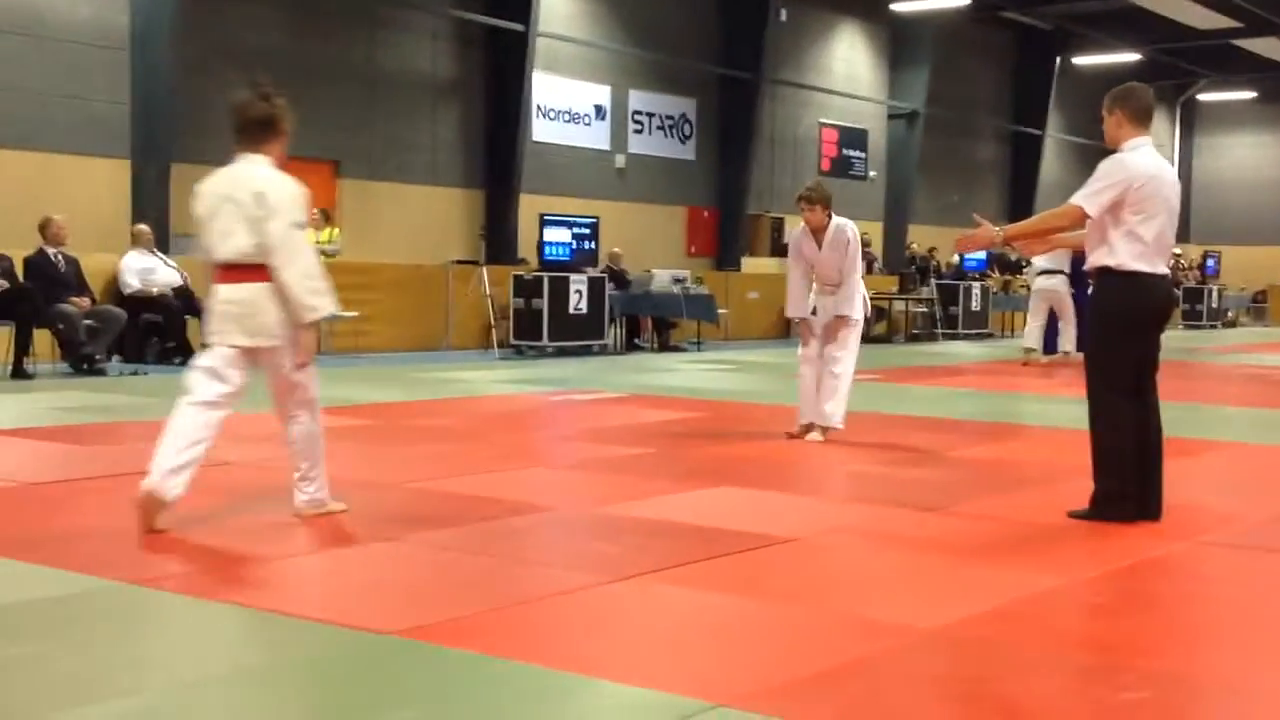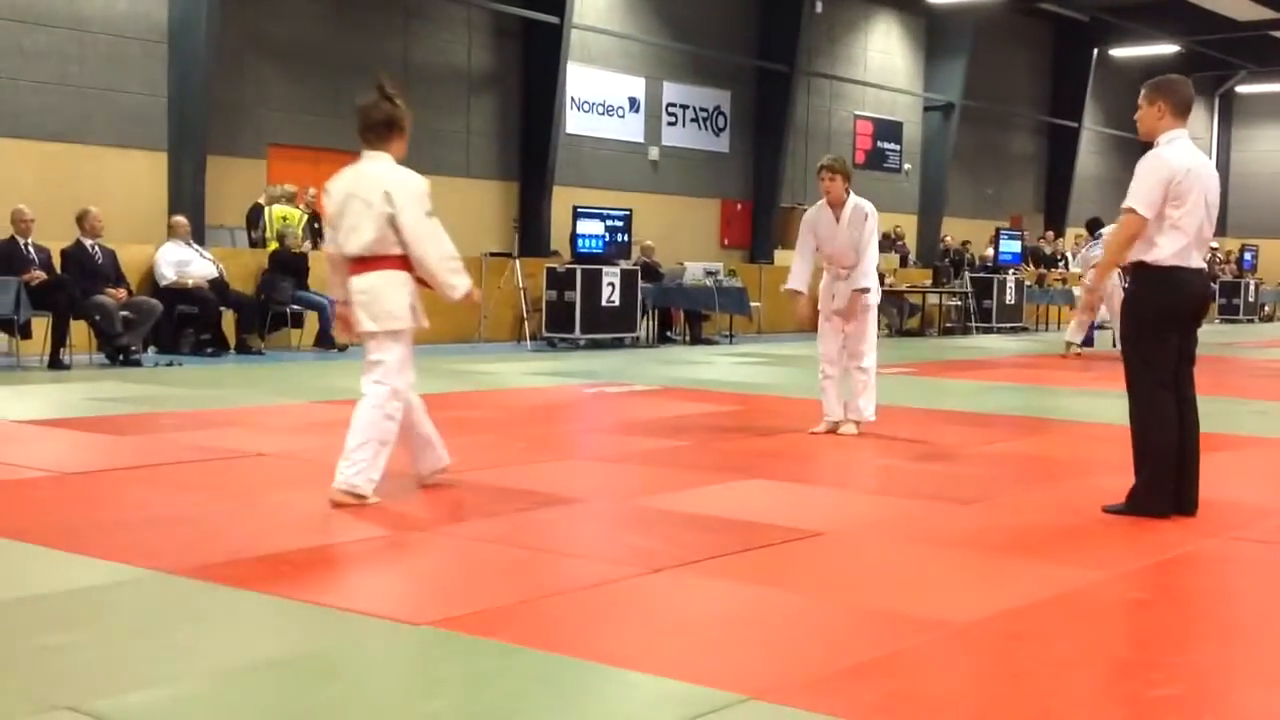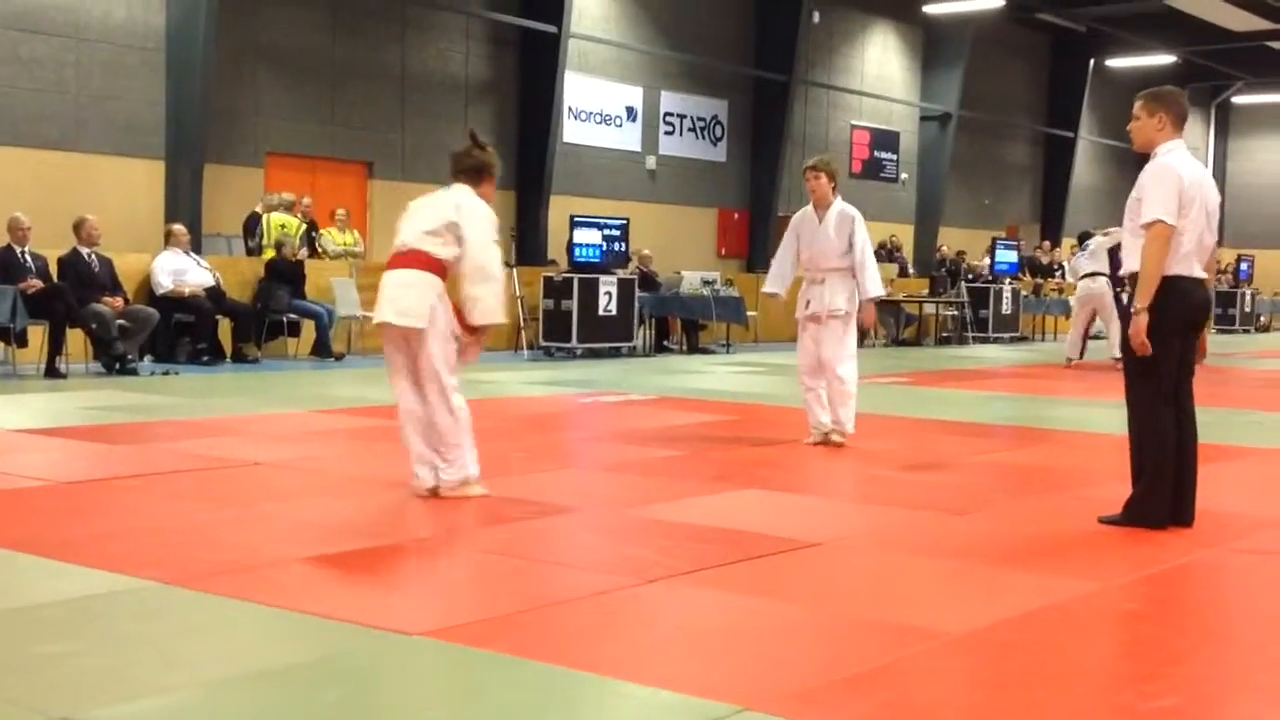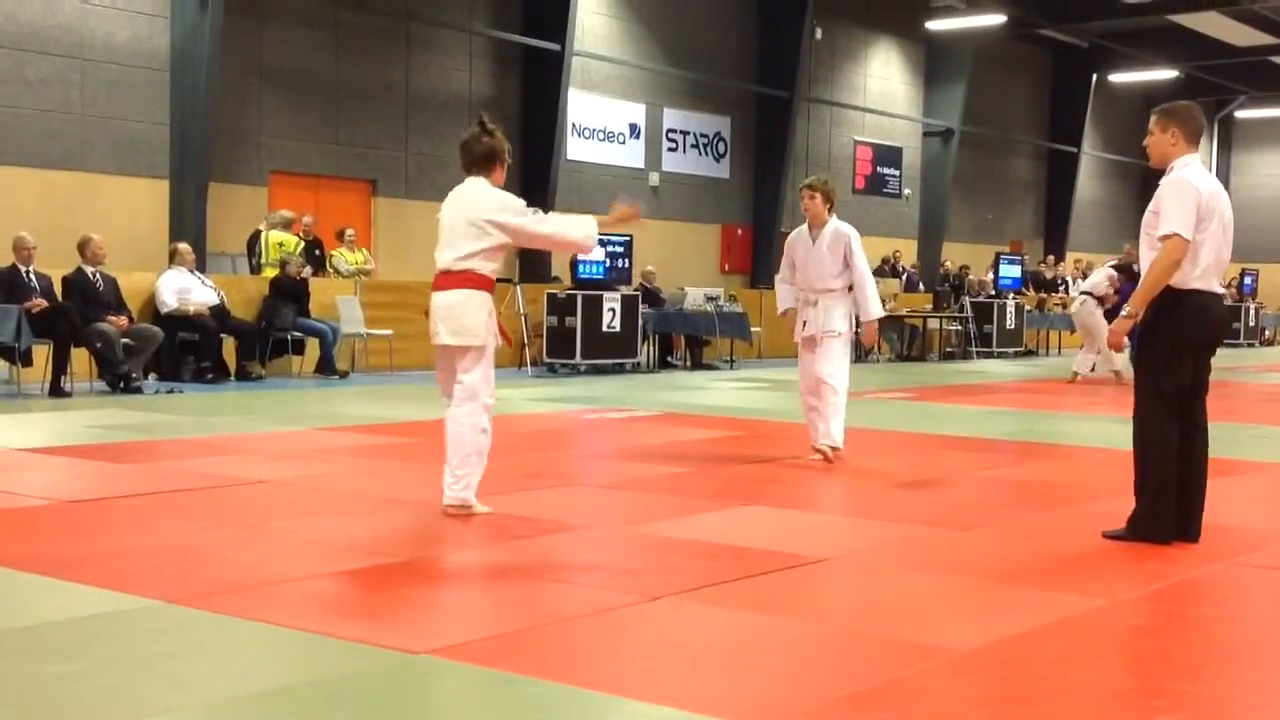
dt=0.4s
person 1, frame 1
left shoulder: (1123, 165)
right shoulder: (1163, 169)
left elbow: (1069, 216)
left wrist: (999, 235)
right wrist: (1055, 242)
left hip: (1122, 290)
right hip: (1151, 288)
left knee: (1111, 395)
right knee: (1140, 393)
left ankle: (1115, 500)
right ankle: (1144, 499)
person 1, frame 2
left shoulder: (1161, 159)
right shoulder: (1203, 163)
left elbow: (1131, 228)
left wrist: (1096, 282)
left hip: (1160, 284)
right hip: (1192, 283)
left knee: (1150, 390)
right knee: (1178, 388)
left ankle: (1153, 495)
right ankle: (1181, 495)
person 1, frame 3
left shoulder: (1162, 168)
right shoulder: (1200, 174)
left elbow: (1158, 241)
right elbow: (1206, 254)
left wrist: (1141, 309)
right wrist: (1199, 321)
left hip: (1162, 296)
right hip: (1191, 294)
left knee: (1150, 401)
right knee: (1177, 400)
left ankle: (1150, 507)
right ankle: (1177, 506)
person 1, frame 4
left shoulder: (1180, 181)
right shoulder: (1213, 187)
left elbow: (1172, 255)
left wrist: (1129, 312)
left hip: (1178, 308)
right hip: (1208, 307)
left knee: (1156, 415)
right knee: (1189, 415)
left ankle: (1153, 520)
right ankle: (1183, 521)
person 2, frame 1
left shoulder: (210, 186)
right shoulder: (279, 188)
left elbow: (211, 250)
right elbow: (293, 259)
right wrist: (307, 320)
left hip: (226, 300)
right hip: (268, 302)
left knee: (205, 397)
right knee: (300, 404)
left ankle: (162, 482)
right ankle: (312, 496)
person 2, frame 2
left shoulder: (339, 183)
right shoulder: (404, 182)
left elbow: (334, 249)
right elbow: (427, 244)
left wrist: (341, 301)
right wrist: (461, 288)
left hip: (361, 288)
right hip: (391, 288)
left knee: (397, 381)
right knee: (383, 387)
left ankle: (429, 459)
right ankle: (352, 481)
person 2, frame 3
left shoulder: (424, 202)
right shoulder: (476, 209)
right elbow: (482, 267)
right wrist: (481, 324)
left hip: (392, 286)
right hip: (423, 291)
left knee: (410, 390)
right knee: (442, 389)
left ankle: (426, 476)
right ankle: (456, 477)
person 2, frame 4
left shoulder: (456, 199)
right shoulder: (497, 203)
right elbow: (555, 230)
right wrist: (605, 221)
left hip: (444, 299)
right hip: (470, 303)
left knee: (458, 399)
right knee: (473, 402)
left ankle: (457, 486)
right ankle: (459, 495)
person 3, frame 1
left shoulder: (846, 232)
right shoulder: (798, 236)
left elbow: (851, 278)
right elbow: (798, 277)
left wrist: (840, 318)
right wrist: (800, 318)
left hip: (847, 302)
right hip: (820, 297)
left knee: (838, 363)
right knee: (808, 358)
left ankle: (824, 422)
right ankle: (807, 419)
person 3, frame 2
left shoulder: (865, 211)
right shoulder: (813, 216)
left elbow: (868, 256)
right elbow: (804, 256)
left wrist: (856, 294)
right wrist: (799, 293)
left hip: (861, 288)
right hip: (831, 286)
left knee: (860, 354)
right knee: (828, 355)
left ankle: (855, 417)
right ankle: (832, 417)
person 3, frame 3
left shoulder: (849, 215)
right shoulder: (799, 219)
left elbow: (864, 259)
right elbow: (785, 258)
left wrist: (868, 301)
right wrist: (776, 292)
left hip: (839, 293)
right hip: (809, 294)
left knee: (837, 362)
right knee: (809, 365)
left ankle: (839, 426)
right ankle: (820, 427)
person 3, frame 4
left shoulder: (844, 234)
right shoulder: (795, 238)
left elbow: (862, 278)
right elbow: (785, 280)
left wrist: (869, 319)
right wrist: (790, 310)
left hip: (834, 312)
right hip: (807, 313)
left knee: (829, 376)
right knee: (809, 384)
left ankle: (830, 441)
right ankle: (821, 442)
